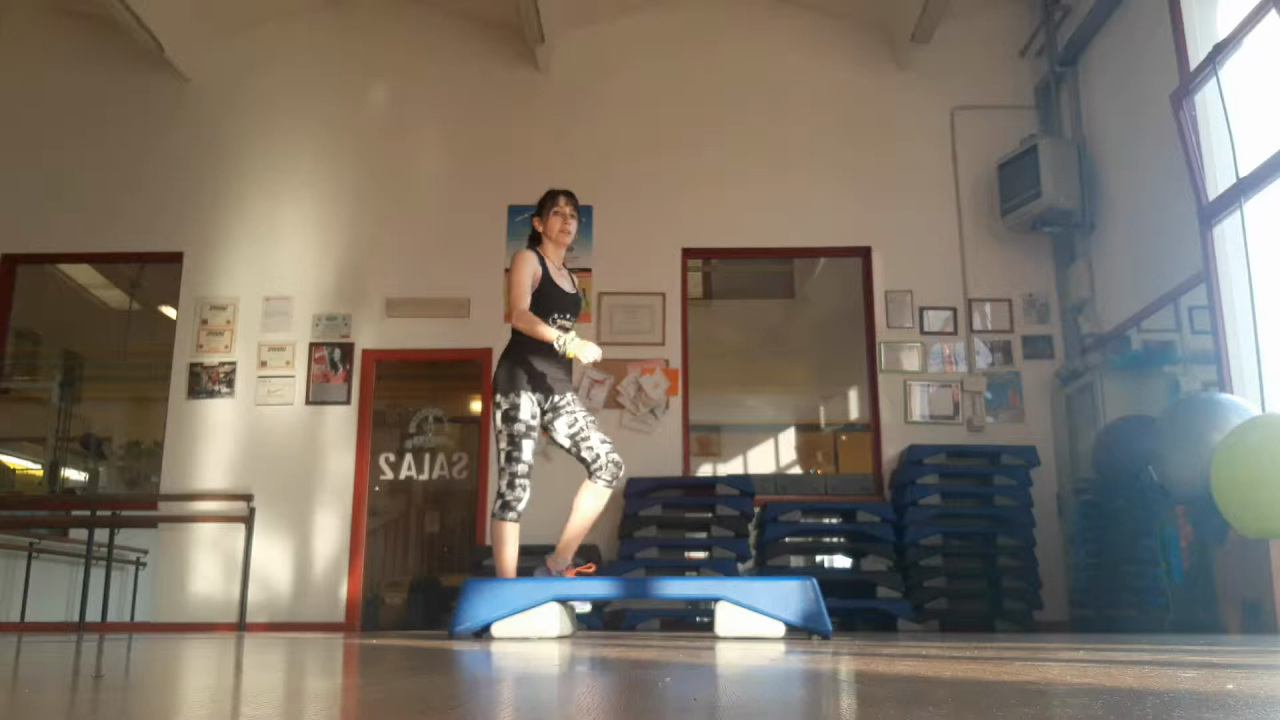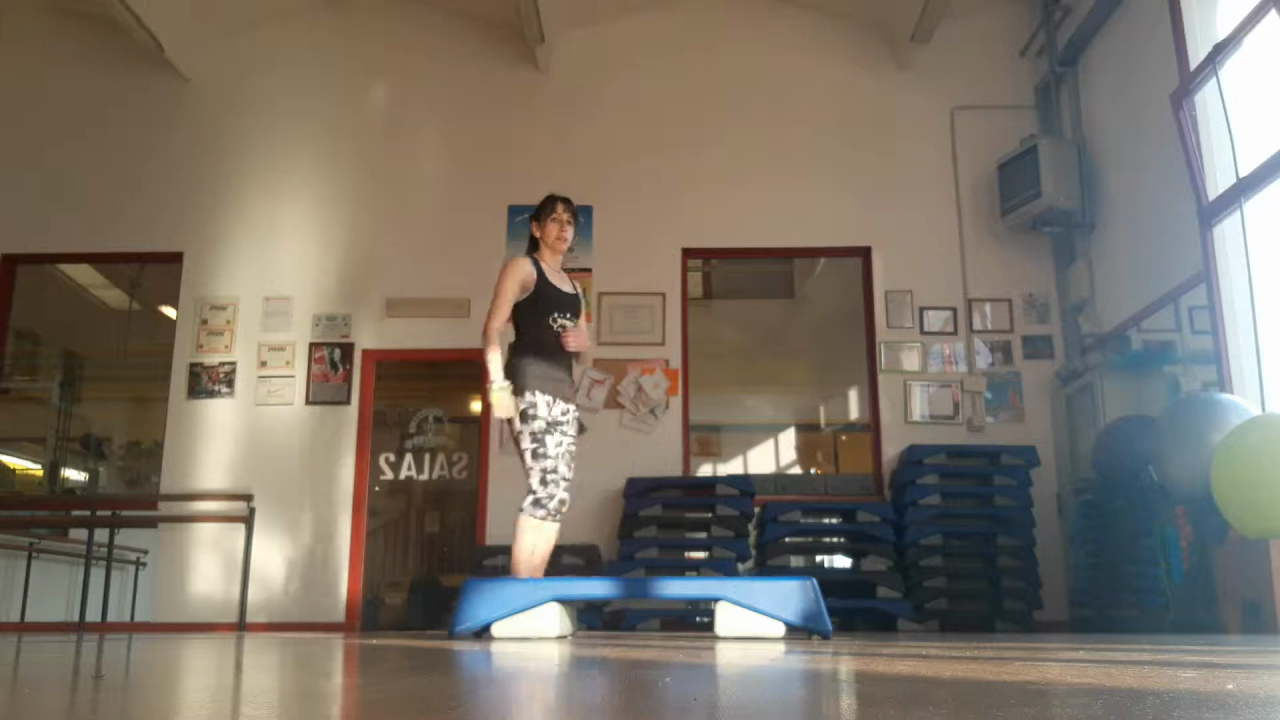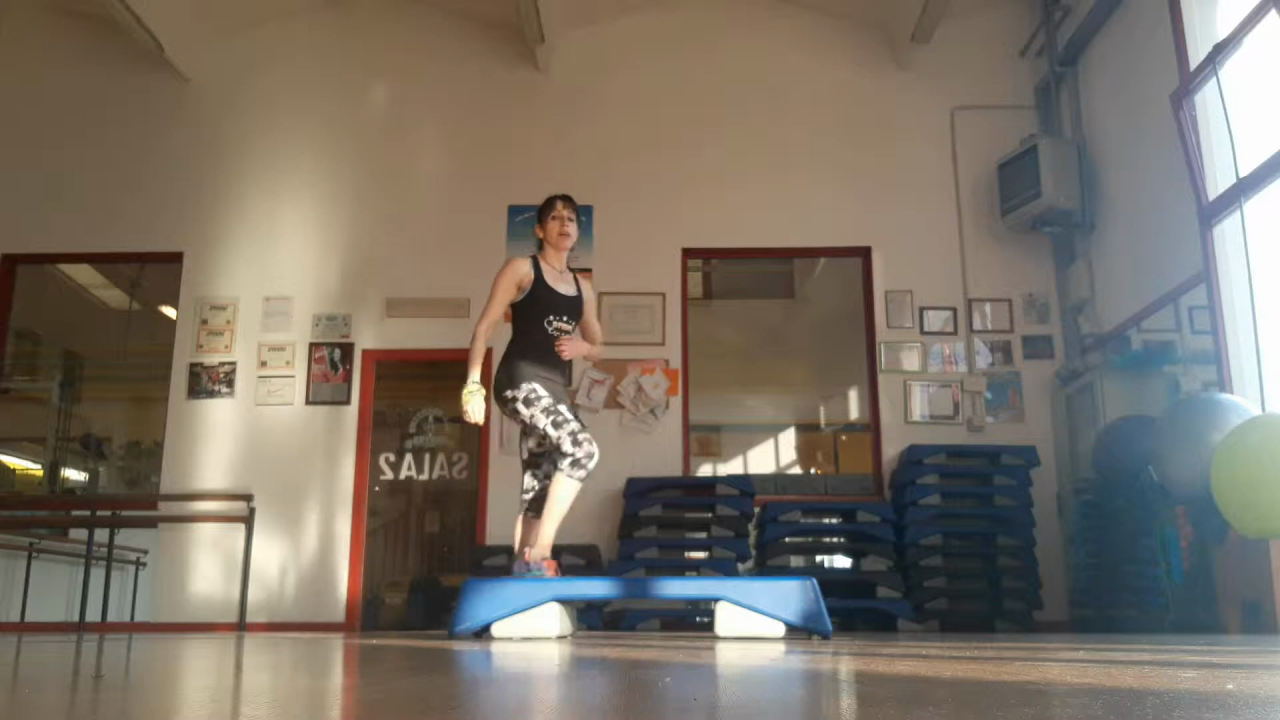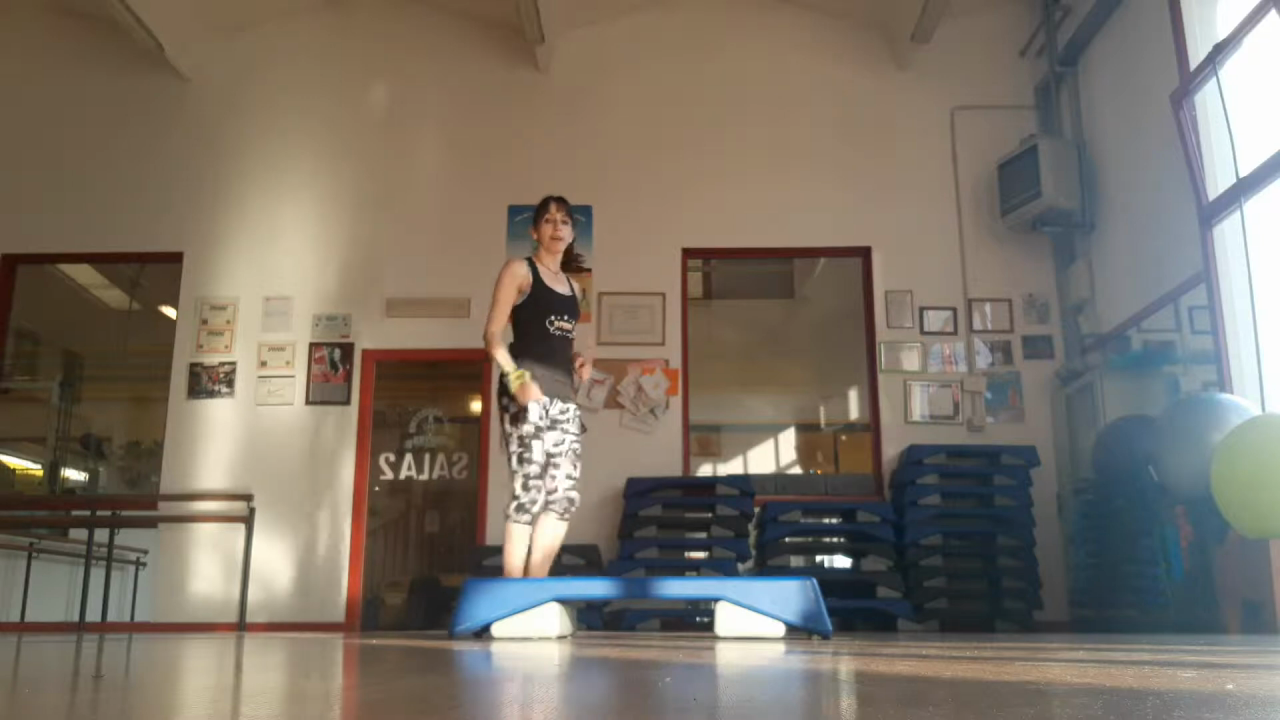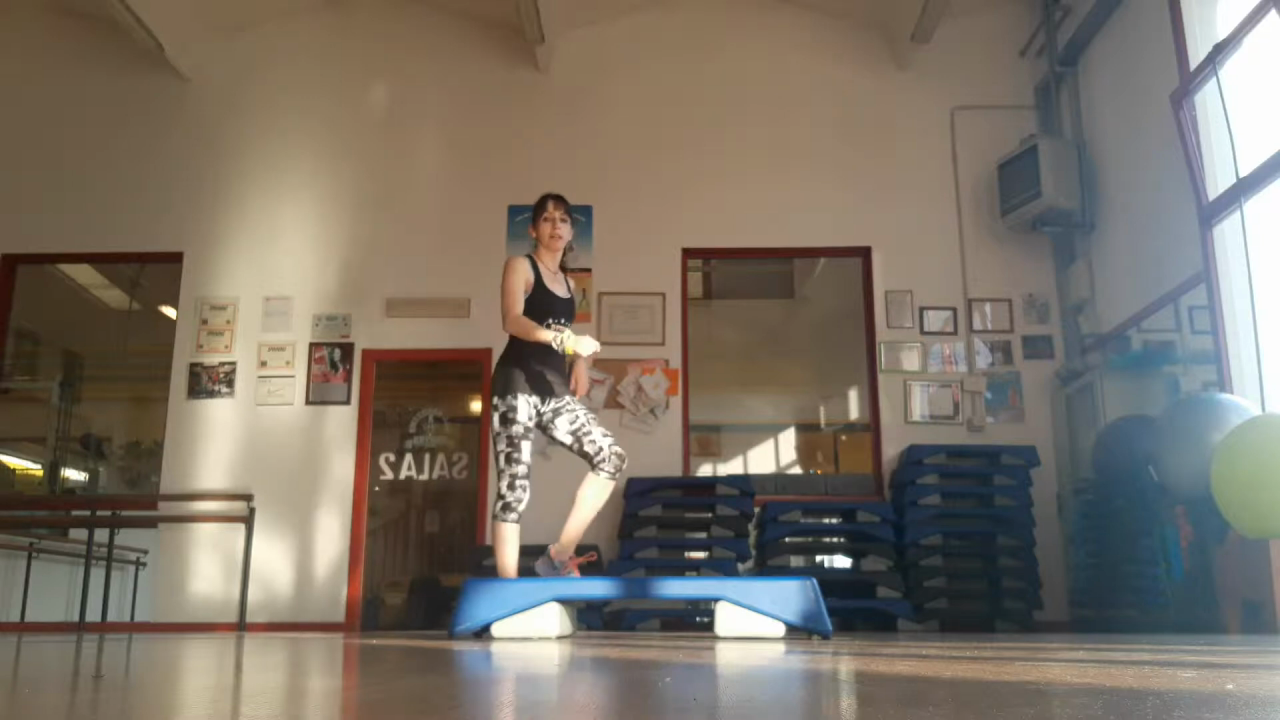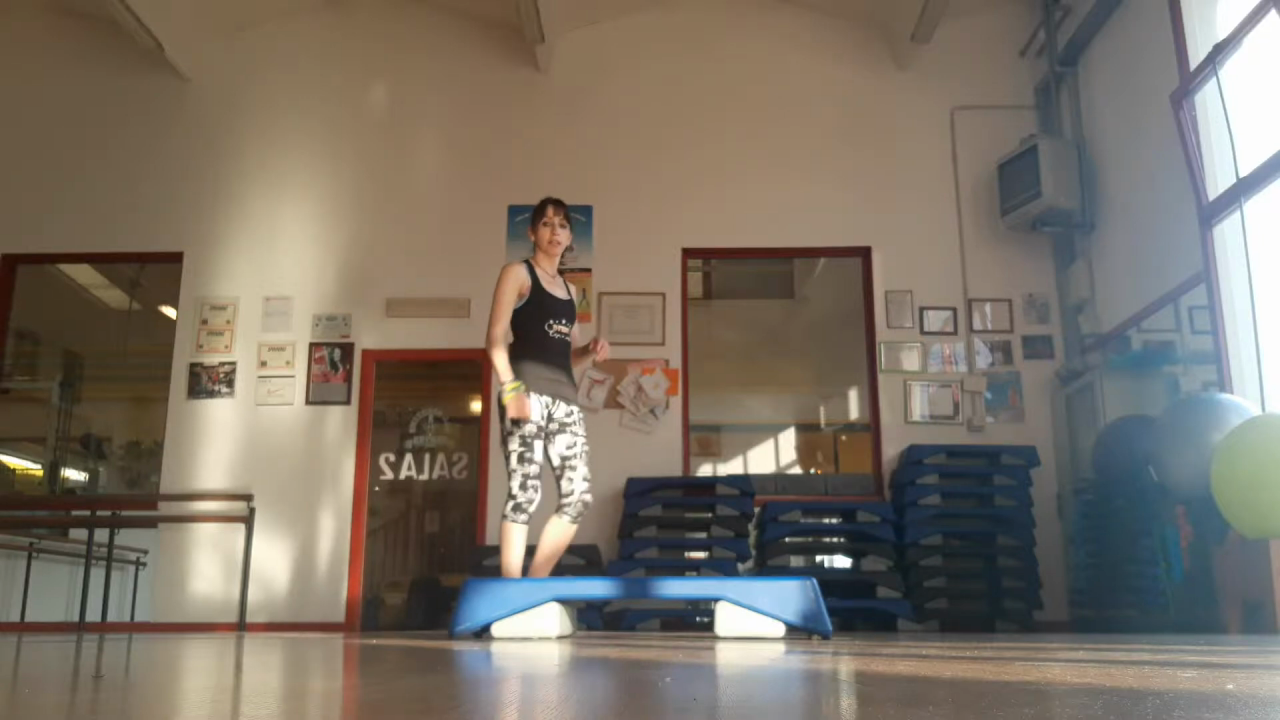
dt=0.2s
person 1, frame 1
left shoulder: (571, 279)
right shoulder: (526, 260)
right elbow: (519, 315)
left wrist: (573, 349)
right wrist: (566, 341)
left hip: (557, 386)
right hip: (520, 382)
left knee: (608, 463)
right knee: (515, 486)
left ankle: (557, 566)
person 1, frame 2
left shoulder: (574, 287)
right shoulder: (521, 267)
left elbow: (583, 349)
right elbow: (493, 327)
left wrist: (582, 343)
right wrist: (498, 383)
left hip: (562, 391)
right hip: (526, 386)
left knee: (556, 492)
right knee: (545, 487)
person 1, frame 3
left shoulder: (583, 287)
right shoulder: (521, 268)
left elbow: (597, 348)
right elbow: (484, 327)
left wrist: (581, 347)
right wrist: (473, 385)
left hip: (557, 390)
right hip: (520, 380)
left knee: (539, 492)
right knee: (583, 450)
right ankle: (536, 555)
person 1, frame 4
left shoulder: (571, 286)
right shoulder: (519, 270)
right elbow: (493, 332)
left wrist: (583, 361)
right wrist: (517, 377)
left hip: (562, 393)
right hip: (523, 390)
left knee: (563, 494)
right knee: (528, 492)
person 1, frame 5
left shoulder: (567, 283)
right shoulder: (520, 266)
right elbow: (512, 321)
left wrist: (577, 361)
right wrist: (565, 339)
left hip: (554, 391)
right hip: (518, 384)
left knee: (611, 458)
right knee: (514, 489)
left ankle: (558, 556)
person 1, frame 6
left shoulder: (569, 289)
right shoulder: (517, 274)
right elbow: (495, 336)
left wrist: (590, 350)
right wrist: (511, 387)
left hip: (563, 395)
right hip: (525, 391)
left knee: (578, 496)
right knee: (525, 491)
left ankle: (534, 583)
